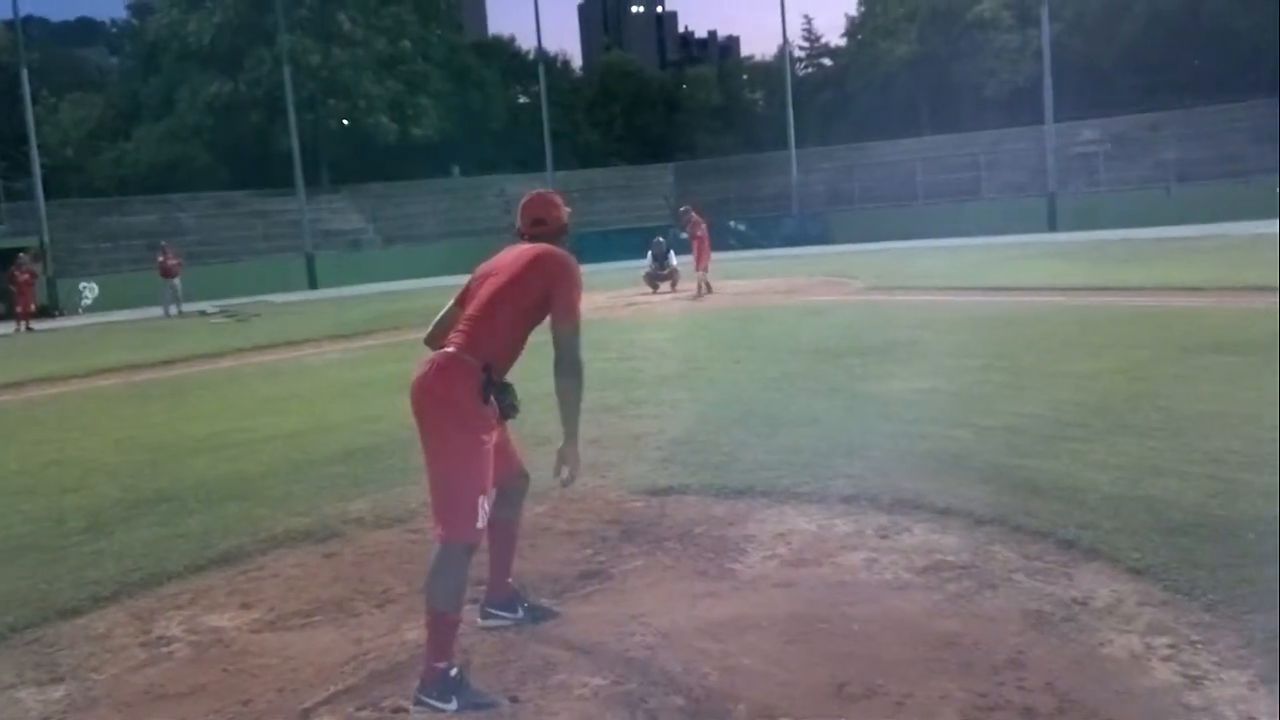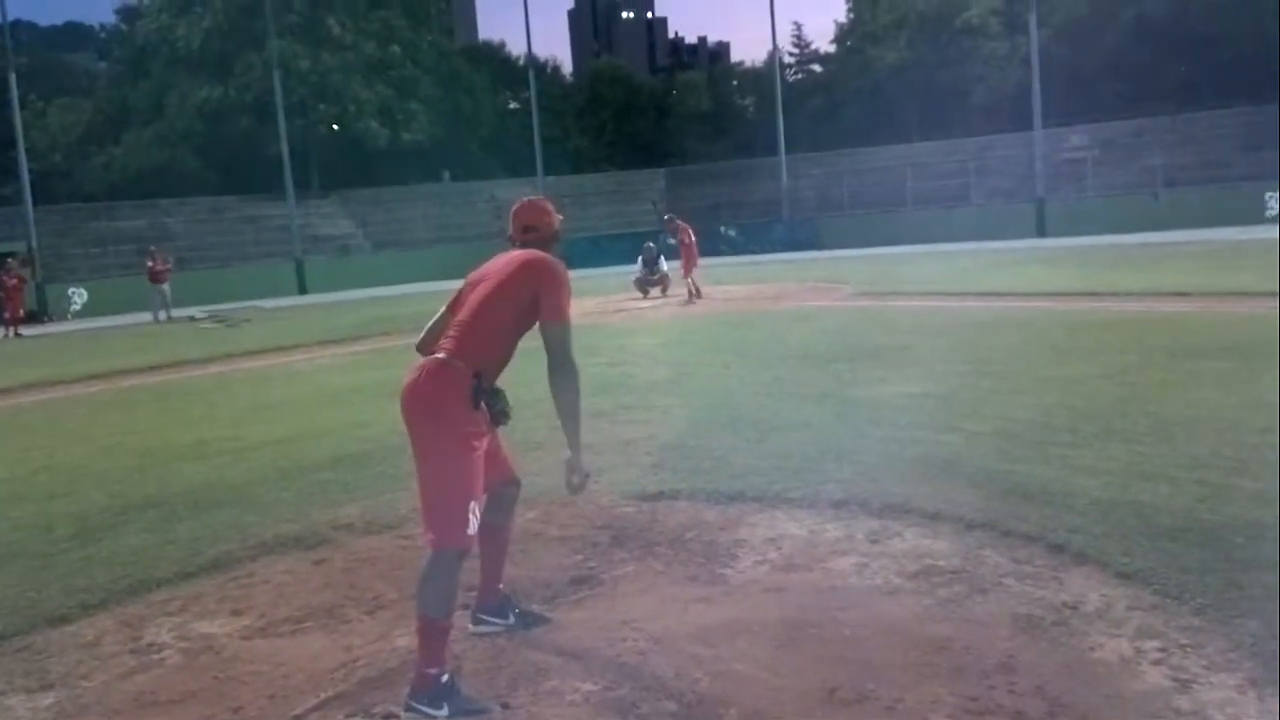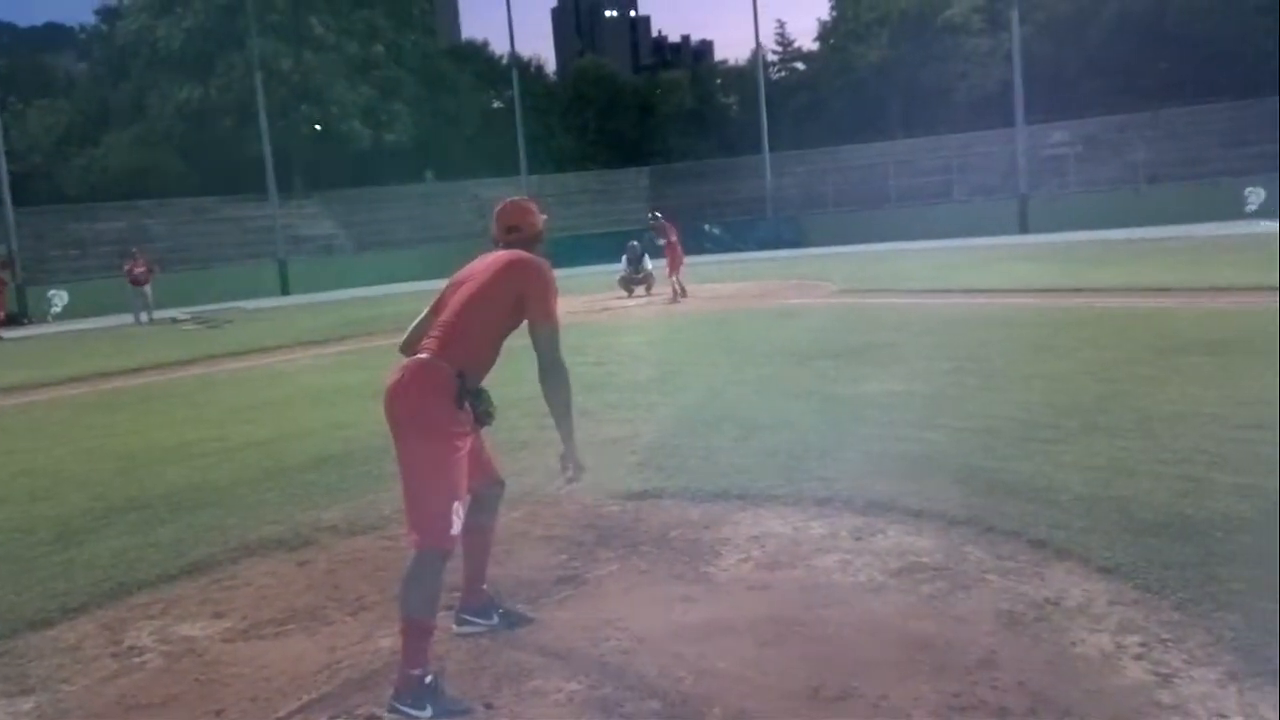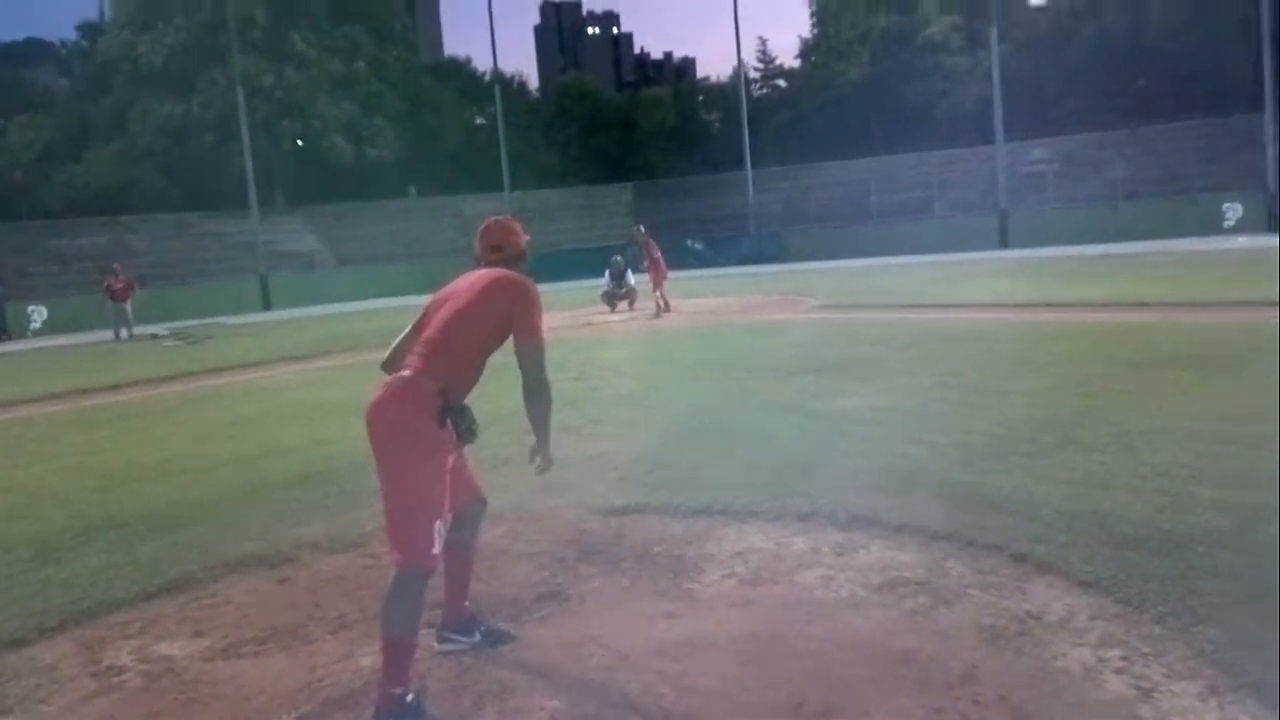
dt=0.3s
person 1, frame 1
left shoulder: (499, 261)
right shoulder: (560, 263)
left elbow: (435, 335)
right elbow: (567, 359)
right wrist: (570, 441)
left hip: (455, 384)
right hip: (457, 392)
left knee: (511, 484)
right knee: (462, 532)
left ankle: (500, 599)
person 1, frame 2
left shoulder: (492, 267)
right shoulder: (548, 269)
left elbow: (427, 341)
right elbow: (560, 363)
right wrist: (574, 449)
left hip: (441, 390)
right hip: (446, 398)
left knee: (502, 489)
right knee: (453, 539)
left ankle: (490, 604)
person 1, frame 3
left shoulder: (476, 268)
right shoulder: (533, 269)
left elbow: (409, 343)
right elbow: (550, 363)
right wrist: (568, 443)
left hip: (428, 391)
right hip: (431, 399)
left knee: (486, 490)
right knee: (437, 539)
left ankle: (474, 606)
person 1, frame 4
left shoulder: (458, 288)
right shoulder: (518, 288)
left elbow: (392, 360)
right elbow: (534, 378)
right wrist: (543, 442)
left hip: (411, 408)
right hip: (413, 416)
left knee: (468, 508)
right knee: (419, 558)
left ankle: (456, 623)
